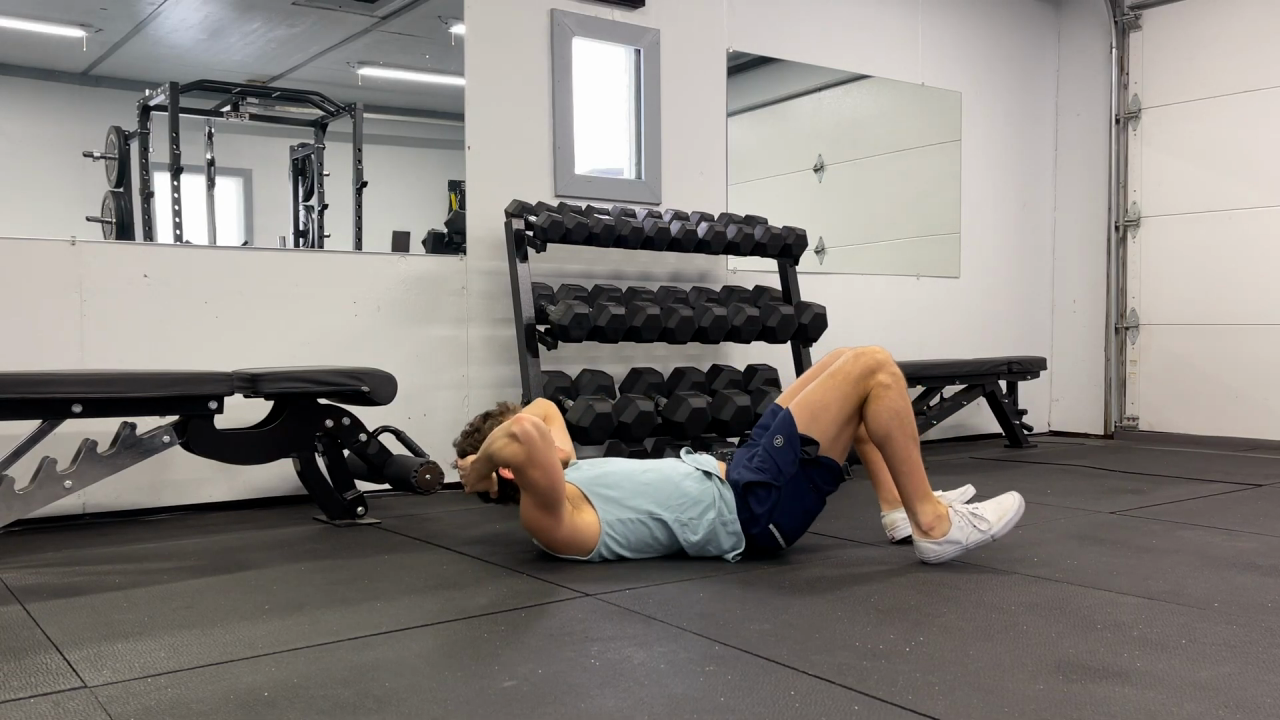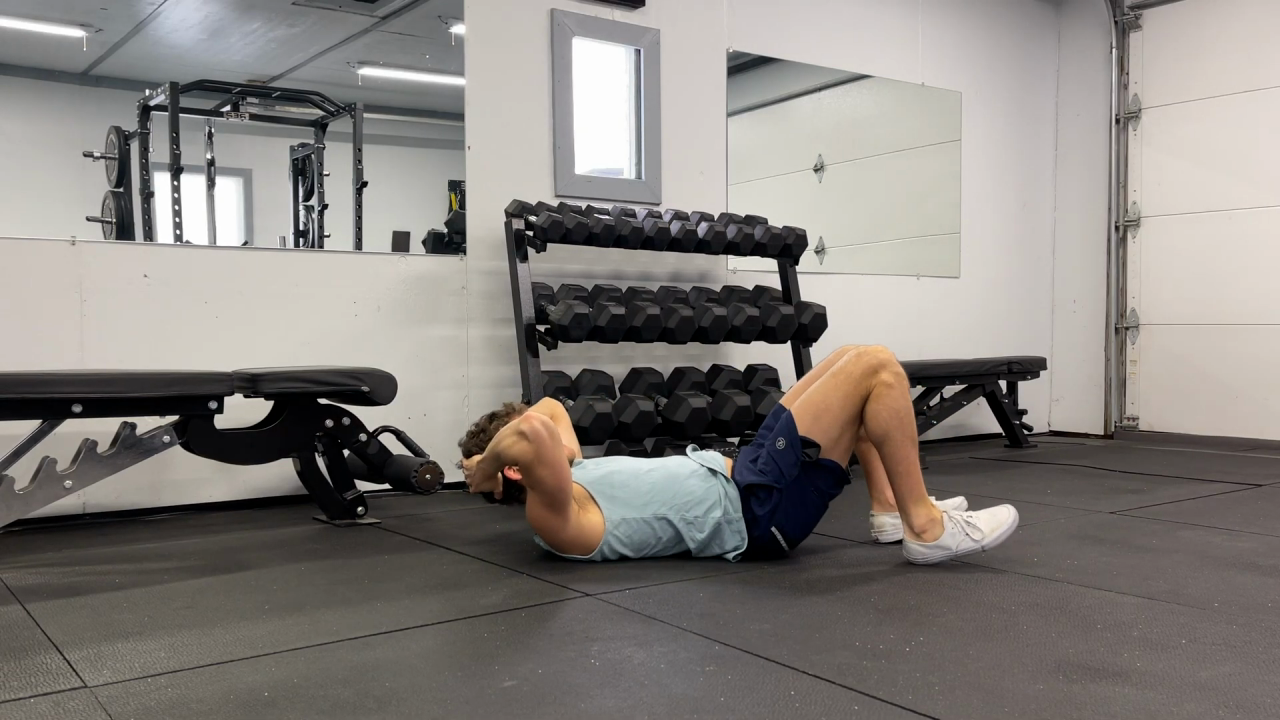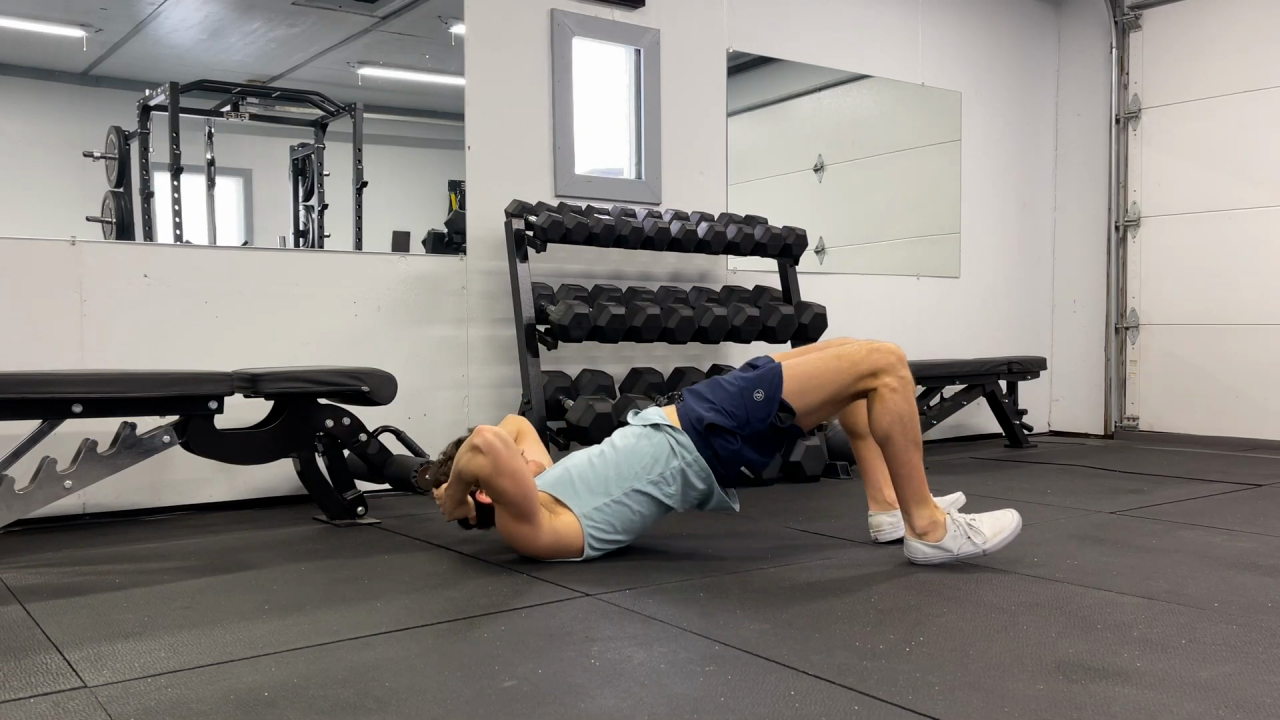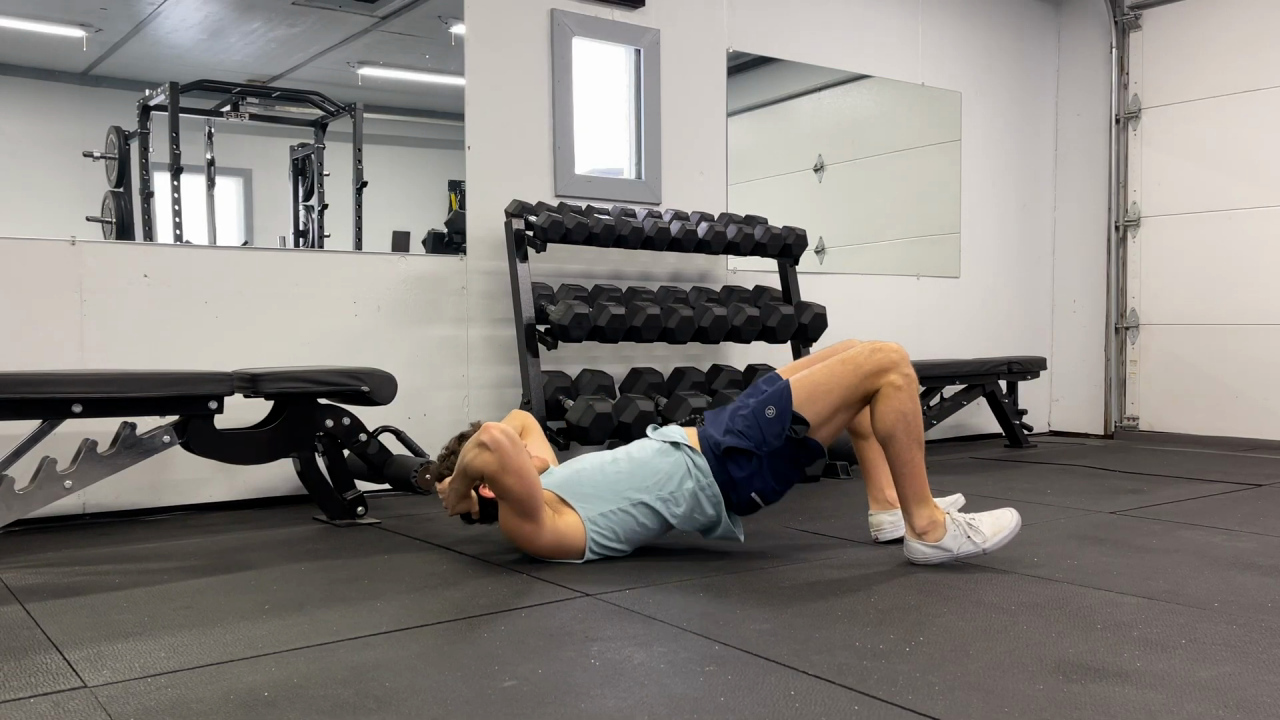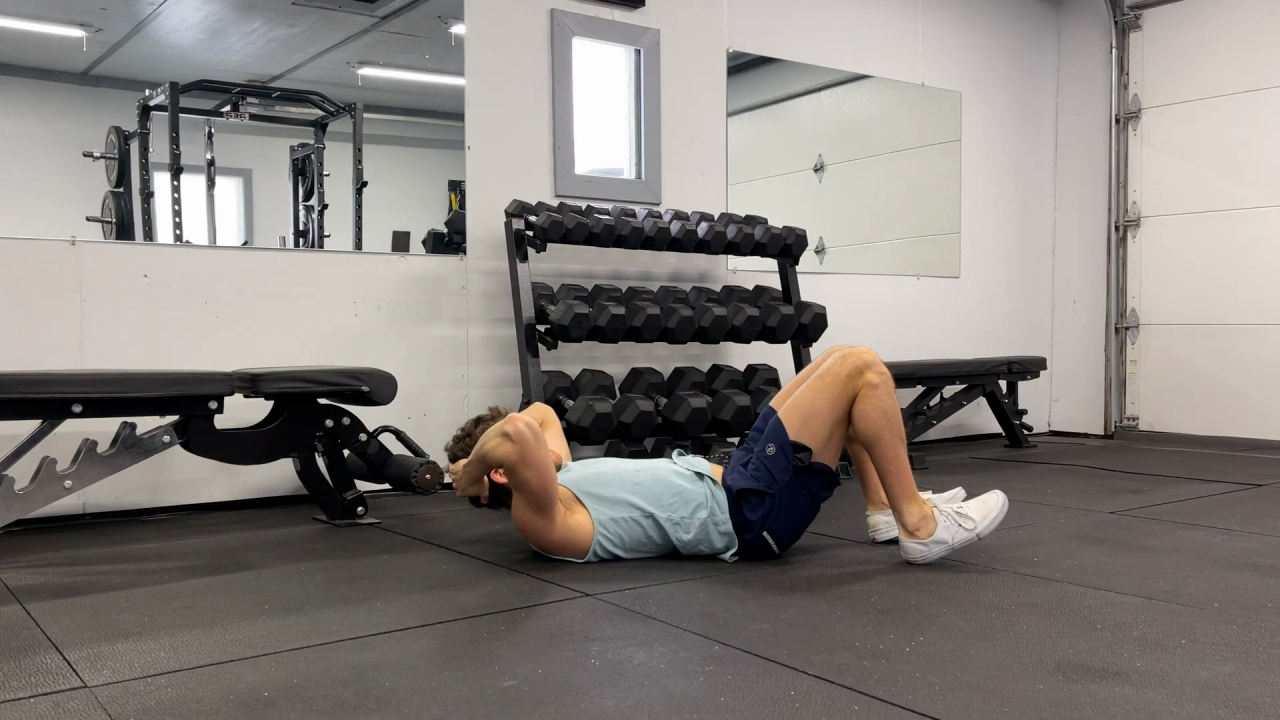
dt=0.4s
person 1, frame 1
left shoulder: (565, 484)
right shoulder: (551, 519)
left elbow: (543, 408)
right elbow: (524, 432)
left wrist: (520, 453)
right wrist: (477, 471)
left hip: (734, 479)
right hip: (755, 507)
left knee: (848, 364)
right knee: (875, 367)
left ankle: (902, 509)
right ankle: (935, 525)
person 1, frame 2
left shoulder: (569, 483)
right shoulder: (556, 521)
left elbow: (550, 407)
right elbow: (531, 431)
left wrist: (522, 453)
right wrist: (483, 469)
left hip: (736, 479)
right hip: (755, 499)
left knee: (855, 361)
right knee: (880, 367)
left ankle: (893, 513)
right ankle: (927, 528)
person 1, frame 3
left shoulder: (537, 491)
right shoulder: (527, 528)
left elbow: (514, 423)
right elbow: (485, 444)
left wrist: (471, 495)
right wrist: (452, 494)
left hip: (702, 422)
left knee: (853, 354)
right knee: (886, 363)
left ankle: (889, 509)
right ankle: (928, 528)
person 1, frame 4
left shoulder: (546, 489)
right shoulder: (533, 527)
left elbow: (521, 419)
right elbow: (493, 441)
left wrist: (457, 479)
right wrist: (456, 492)
left hip: (714, 444)
right hip: (730, 468)
left knee: (856, 355)
right knee: (890, 363)
left ankle: (891, 509)
right ankle: (929, 529)
person 1, frame 5
left shoulder: (557, 486)
right shoulder: (542, 520)
left elbow: (541, 413)
right elbow: (518, 433)
left wrist: (473, 464)
right wrist: (468, 474)
left hip: (730, 481)
right hip: (748, 509)
left knee: (843, 363)
right knee: (862, 367)
left ankle: (889, 511)
right ankle: (921, 525)
